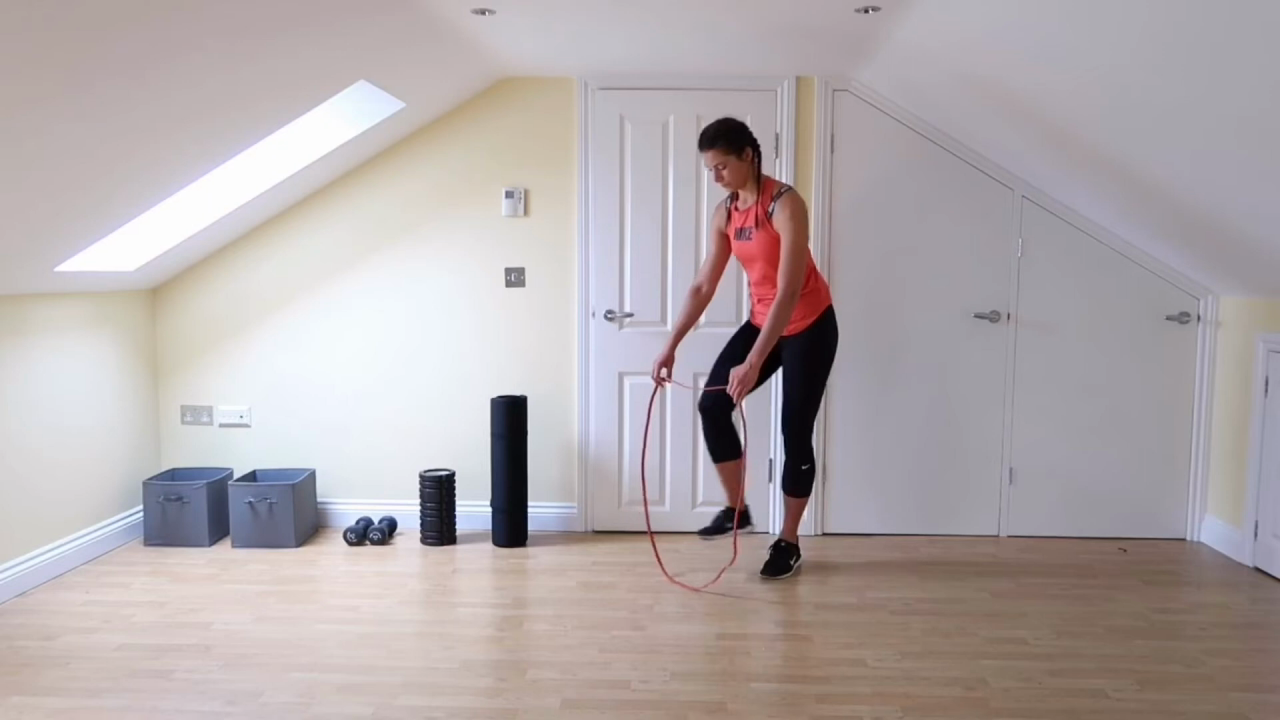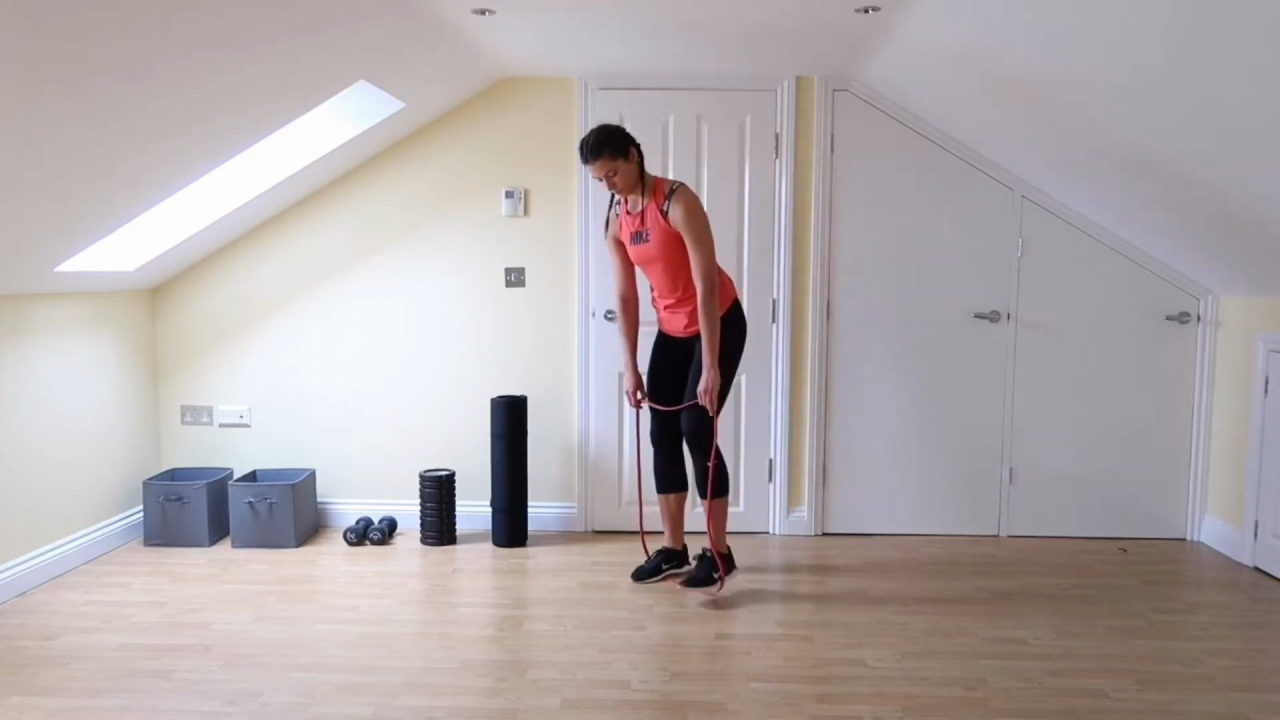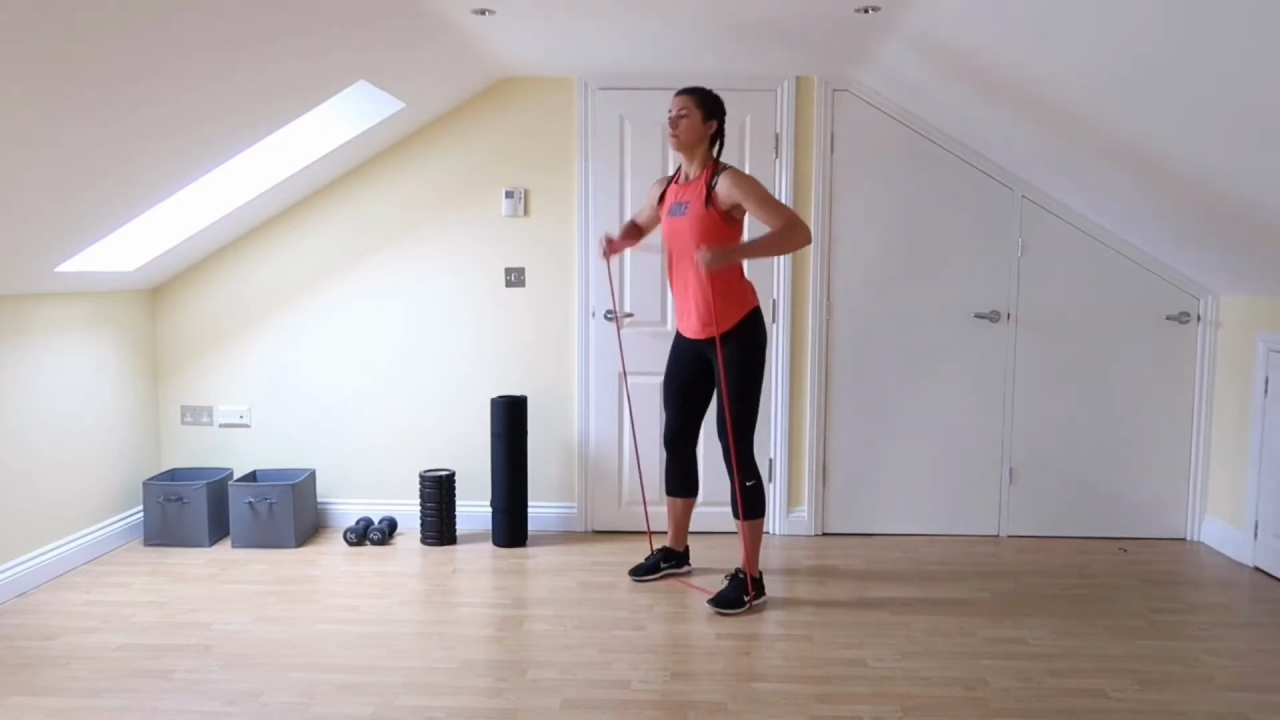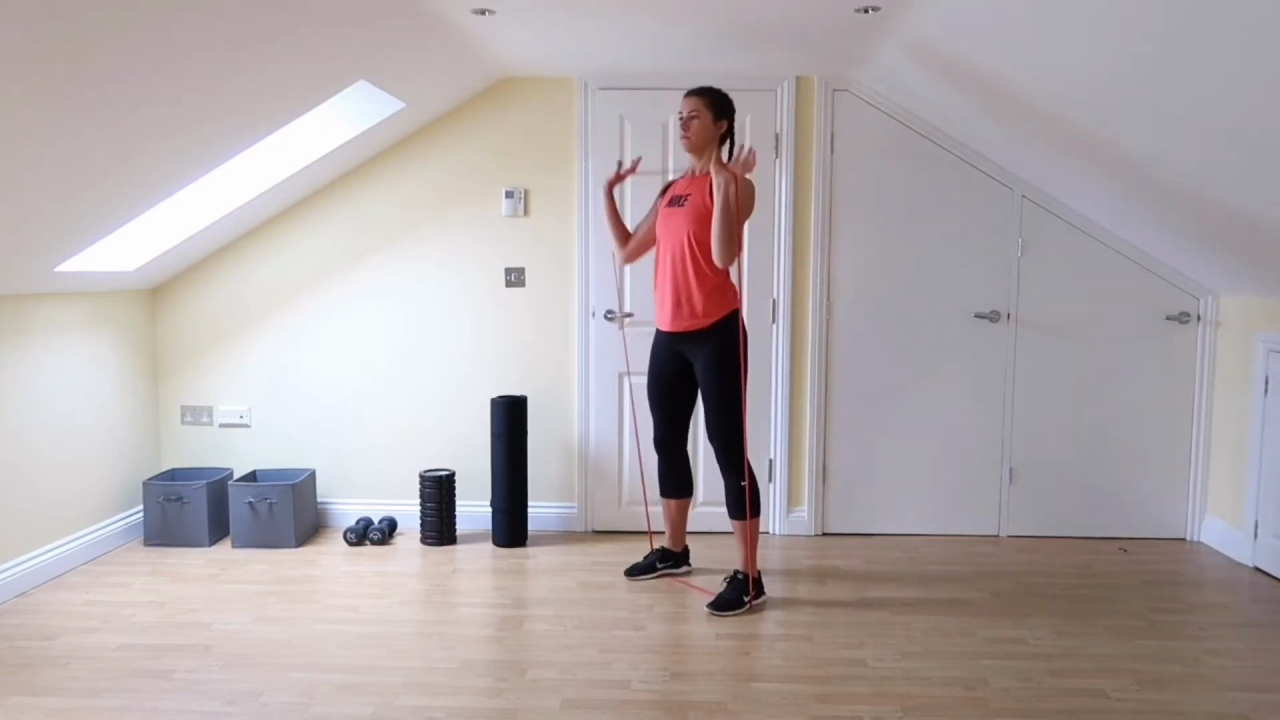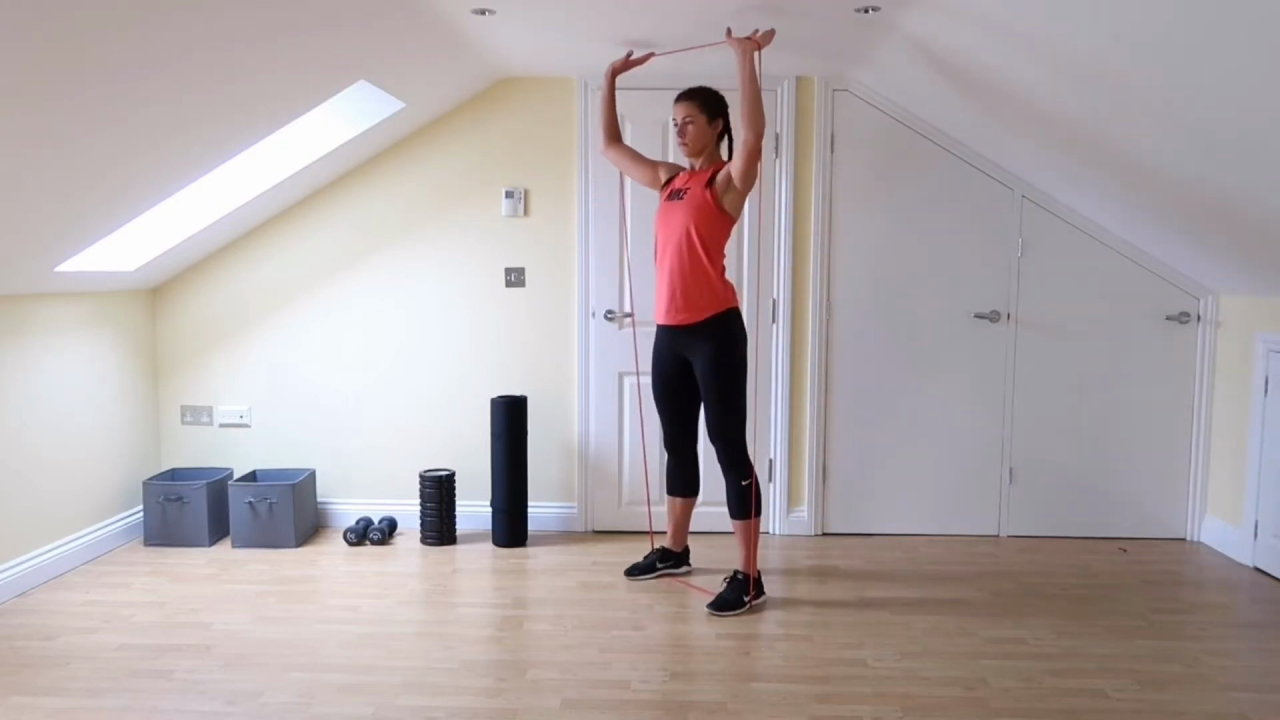
dt=1s
person 1, frame 1
left shoulder: (786, 204)
right shoulder: (725, 212)
left elbow: (789, 291)
right elbow: (703, 285)
left wrist: (753, 363)
right wrist: (671, 346)
left hip: (809, 327)
right hip: (762, 321)
left knee: (795, 431)
right knee: (711, 404)
left ankle: (788, 541)
right ankle: (736, 508)
person 1, frame 2
left shoulder: (678, 200)
right shoulder: (615, 219)
left elbow: (706, 285)
right elbow: (626, 297)
left wrist: (711, 366)
right wrist: (631, 367)
left hip: (718, 322)
right hip: (671, 330)
left knee: (696, 429)
right knee: (662, 434)
left ankle: (719, 552)
right ankle: (673, 548)
person 1, frame 3
left shoulder: (728, 182)
right shoulder: (666, 188)
left elbow: (797, 232)
right elbow: (638, 227)
left wrist: (733, 252)
right wrist: (620, 240)
left hip: (737, 333)
right hip: (689, 336)
left knee: (736, 449)
right knee: (676, 439)
left ankle: (750, 577)
right ankle: (675, 549)
person 1, frame 4
left shoulder: (732, 183)
right shoulder: (670, 191)
left elbow: (724, 257)
right elbow: (626, 252)
left wrist: (725, 185)
right wrist: (610, 192)
left hip: (716, 334)
right hip: (668, 335)
left knee: (727, 448)
right knee: (667, 442)
left ankle: (748, 576)
right ankle: (674, 549)
person 1, frame 5
left shoulder: (730, 179)
right shoulder: (667, 178)
left elbow: (754, 134)
right elbow: (610, 144)
left wrist: (746, 58)
right wrist: (612, 78)
left hip: (714, 330)
right hip: (669, 331)
left knee: (729, 448)
right knee: (677, 443)
left ankle: (748, 576)
right ankle: (674, 549)
